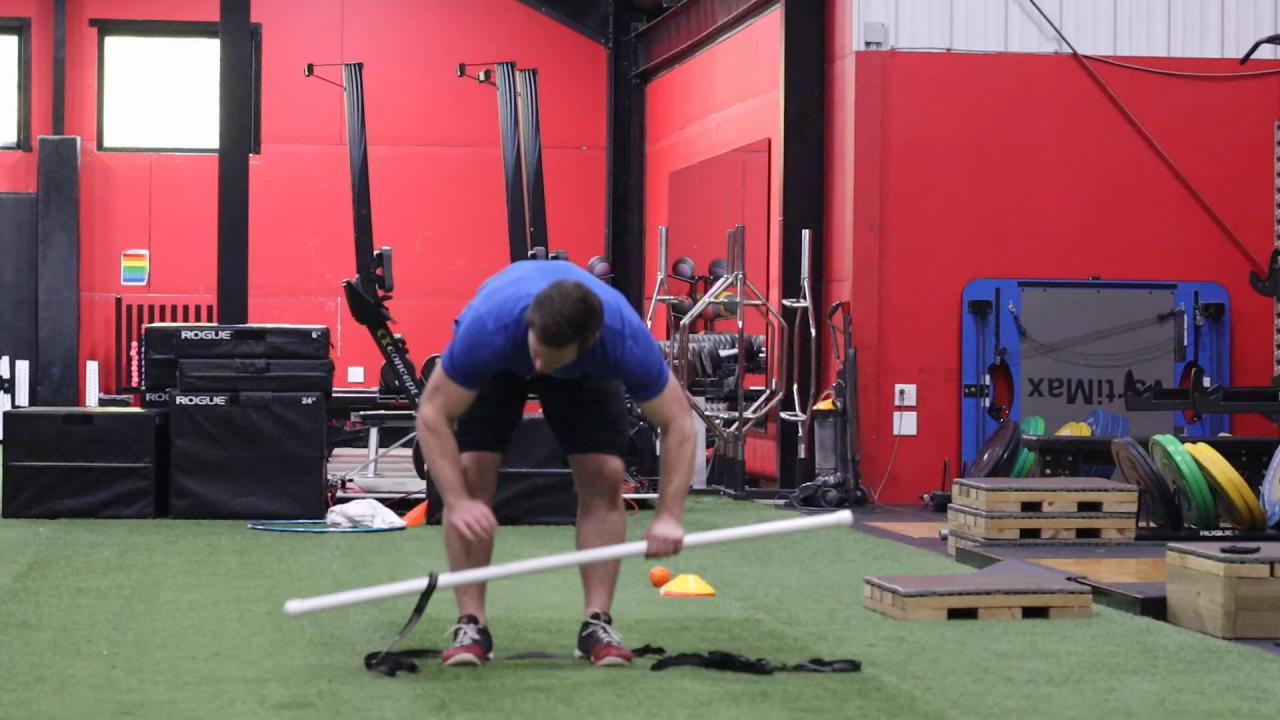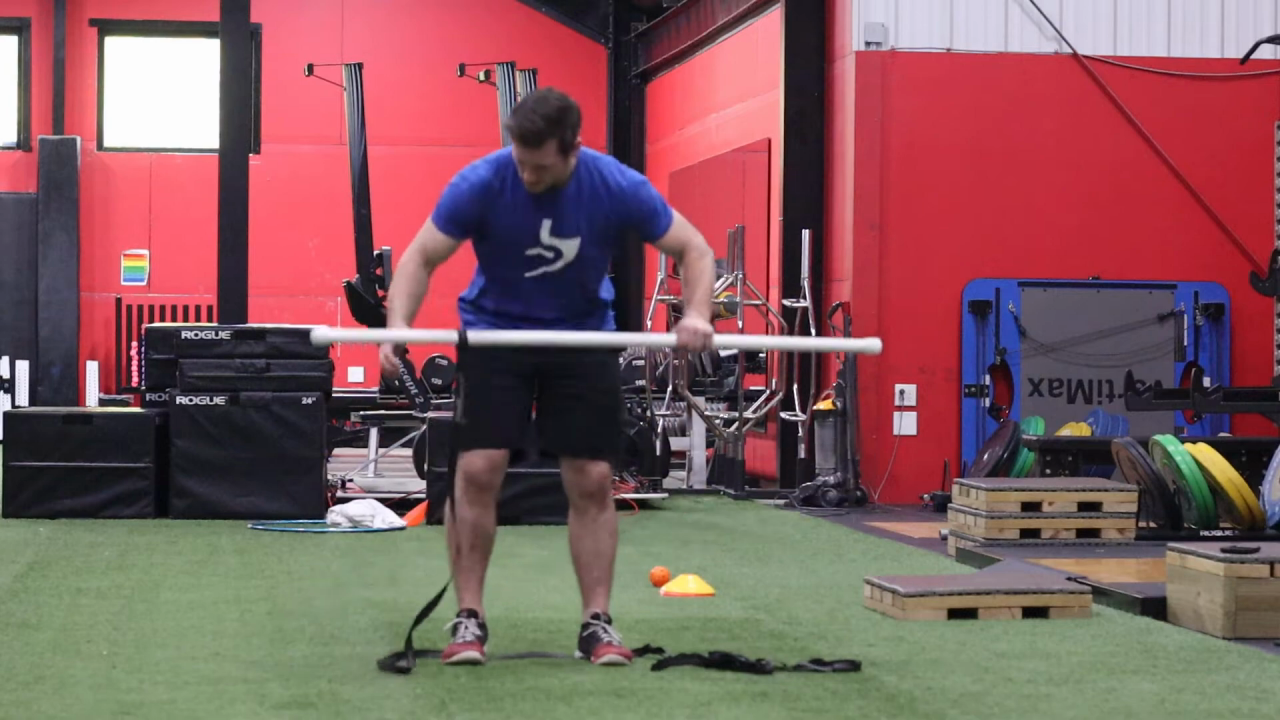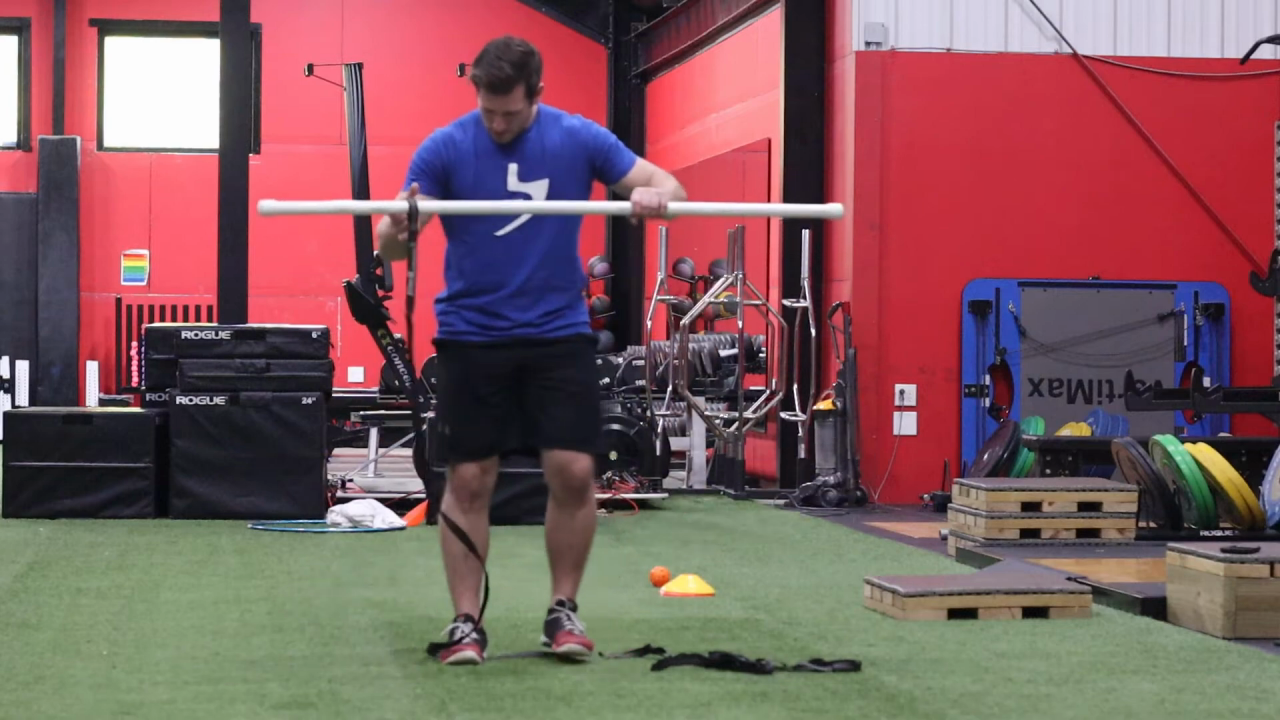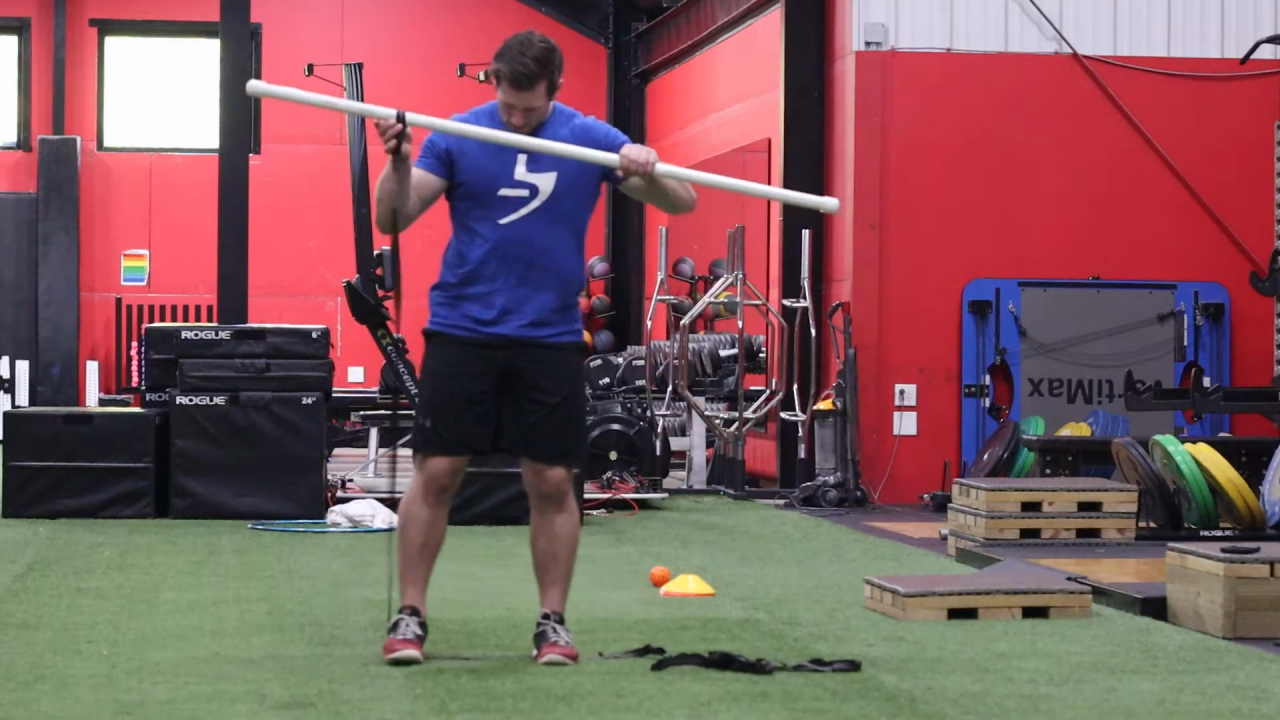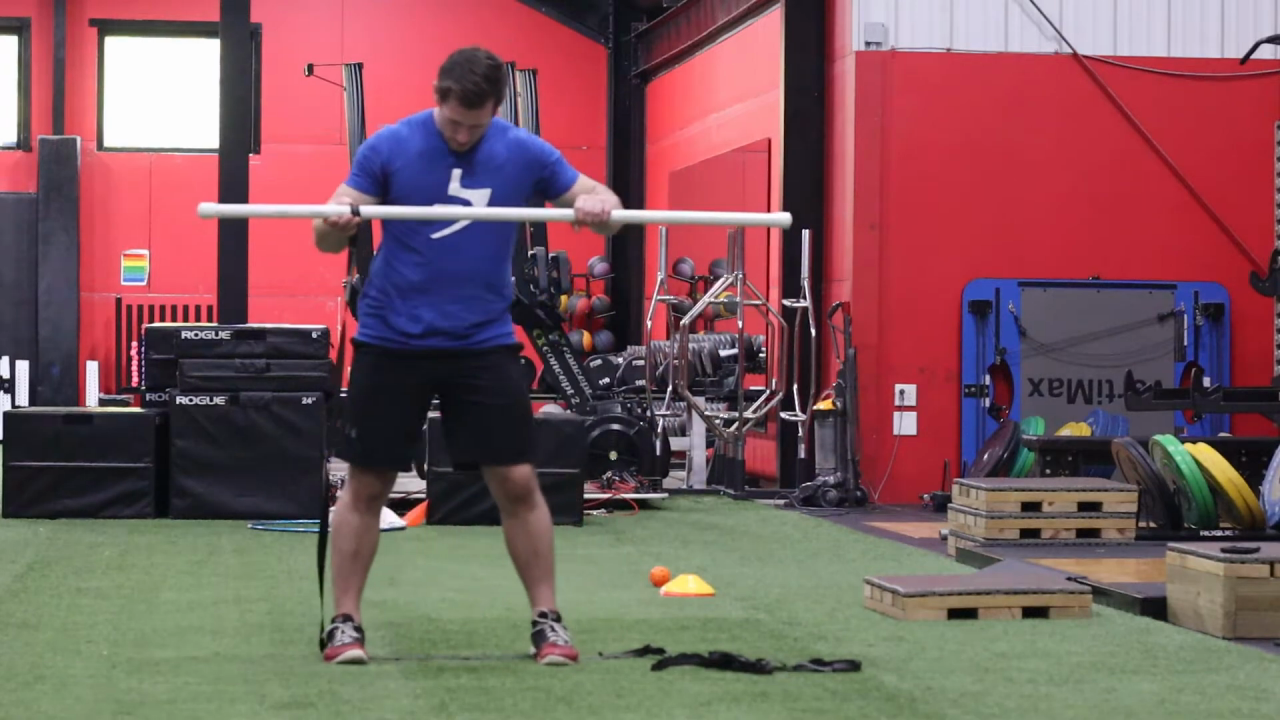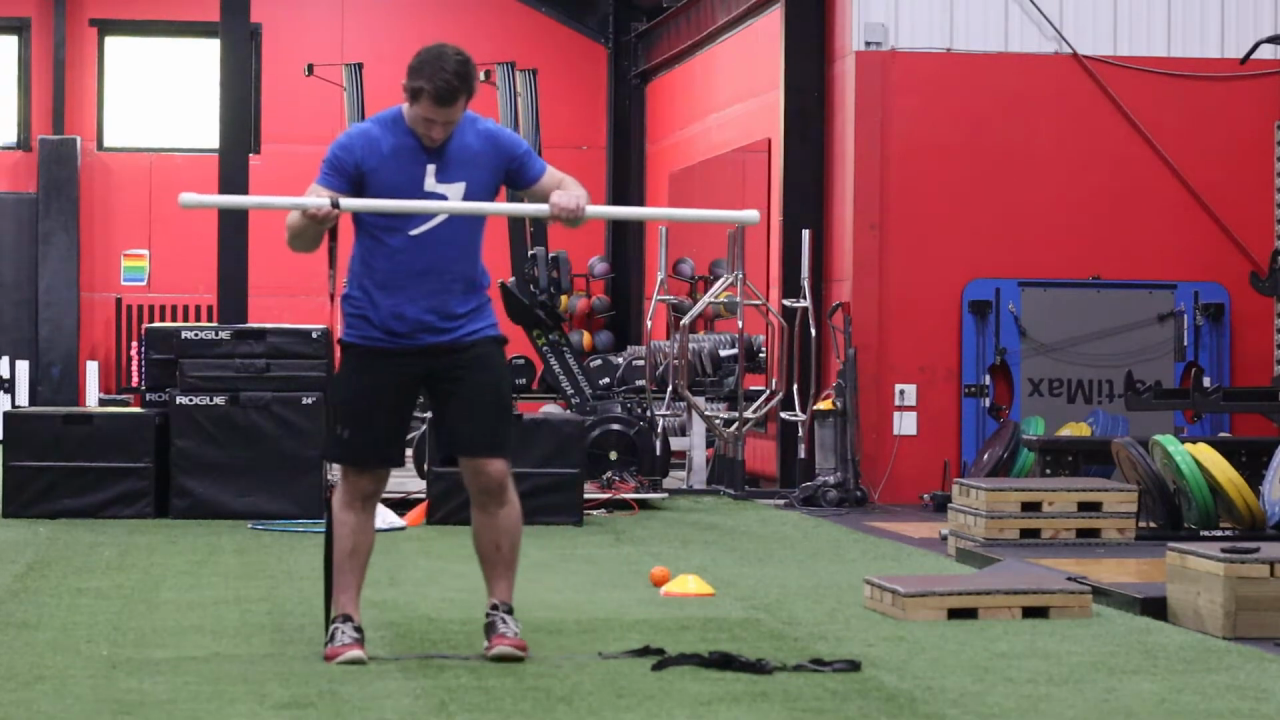
dt=0.4s
person 1, frame 1
left shoulder: (624, 339)
right shoulder: (488, 329)
left elbow: (678, 424)
right elbow: (433, 415)
left wrist: (668, 513)
right wrist: (457, 502)
left hip: (585, 369)
right hip: (496, 361)
left knee: (604, 475)
right knee: (473, 469)
left ankle: (597, 623)
right ankle: (470, 624)
person 1, frame 2
left shoulder: (617, 186)
right shoulder: (478, 183)
left elbow: (693, 248)
right elbow: (419, 255)
left wrist: (697, 312)
right wrist: (398, 322)
left hip: (585, 341)
right hip: (495, 337)
left knee: (592, 481)
right knee: (478, 473)
left ankle: (597, 621)
right ankle: (468, 618)
person 1, frame 3
left shoulder: (580, 138)
right shoulder: (444, 148)
left elbow: (667, 186)
right elbow: (391, 243)
left wrist: (656, 195)
right wrist: (397, 230)
left hip: (560, 334)
right hip: (470, 336)
left knee: (574, 474)
right knee: (469, 480)
left ankle: (562, 609)
right ankle: (466, 620)
person 1, frame 4
left shoulder: (592, 138)
right shoulder: (457, 135)
left elbow: (683, 199)
right elbow: (390, 219)
left wrist: (650, 169)
right wrist: (394, 162)
left hip: (550, 338)
right hip: (462, 330)
left knee: (553, 482)
right knee: (437, 473)
left ankle: (552, 621)
right ankle: (410, 615)
person 1, frame 5
left shoulder: (525, 152)
right shoulder: (388, 146)
left elbow: (600, 202)
right elbow: (328, 235)
left wrist: (599, 207)
right wrist: (335, 224)
left hip: (484, 343)
right hip: (392, 341)
left knee: (517, 482)
right knee: (367, 482)
left ankle: (546, 620)
right ankle: (344, 620)
person 1, frame 6
left shoulder: (495, 143)
right shoulder: (359, 145)
left elbow: (564, 191)
right elbow: (298, 239)
left wrist: (570, 200)
right wrist: (311, 219)
left hip: (468, 336)
right hip: (377, 339)
left knee: (490, 475)
right knee: (358, 483)
left ankle: (501, 612)
right ankle: (344, 621)
